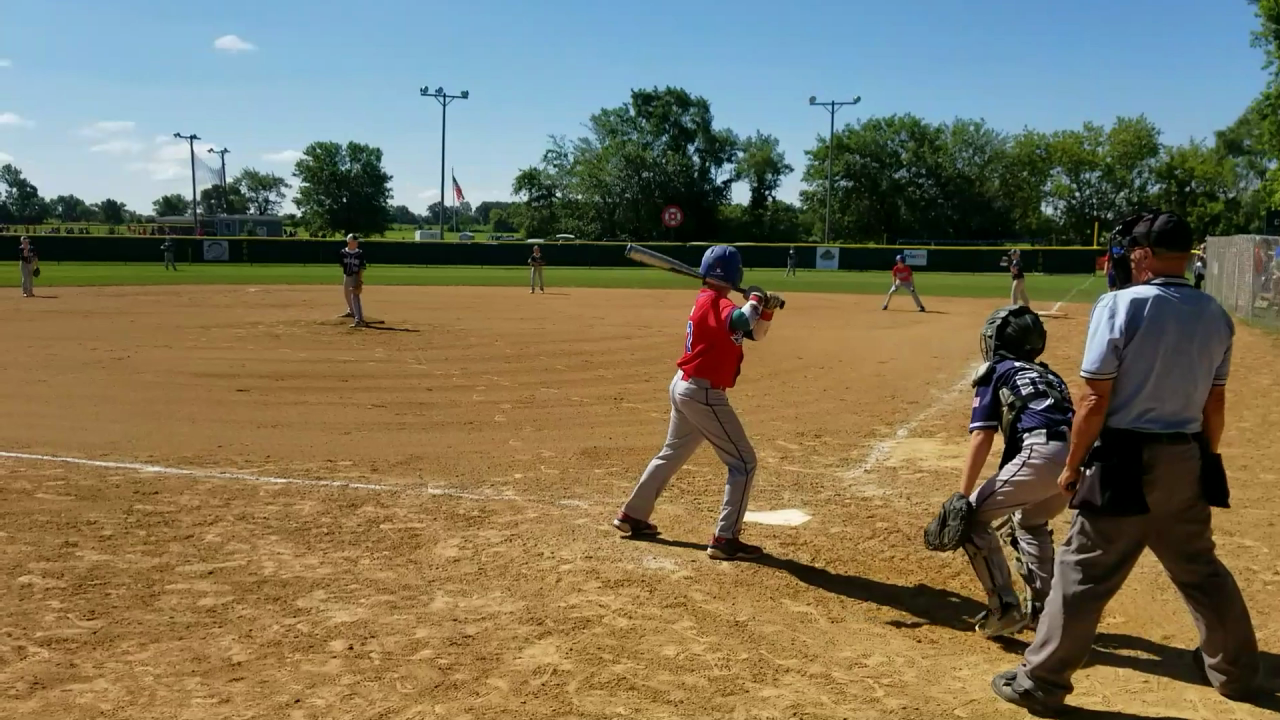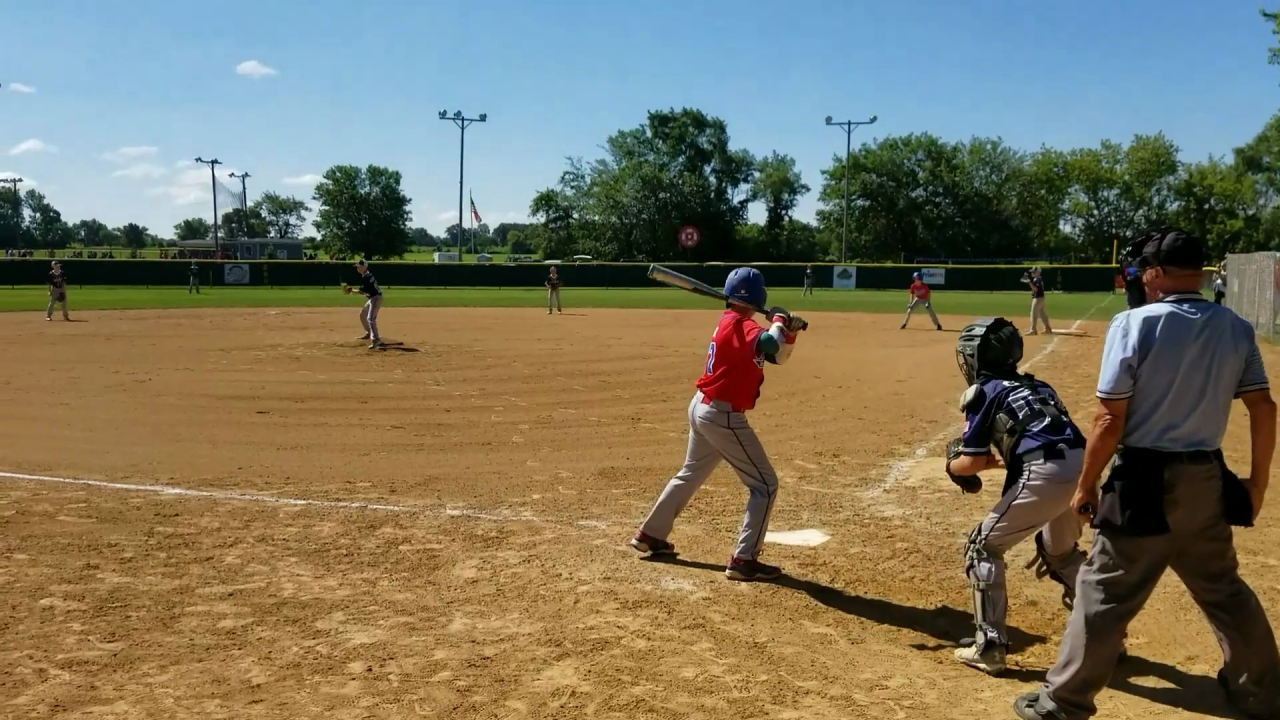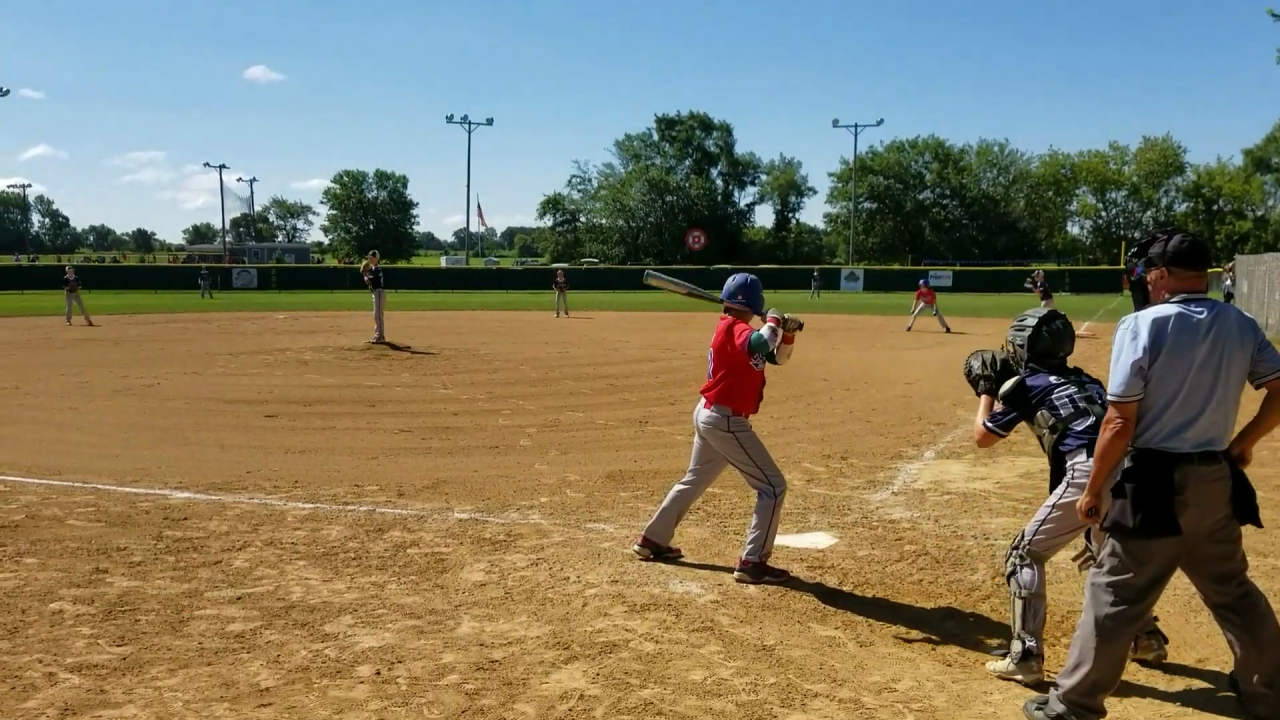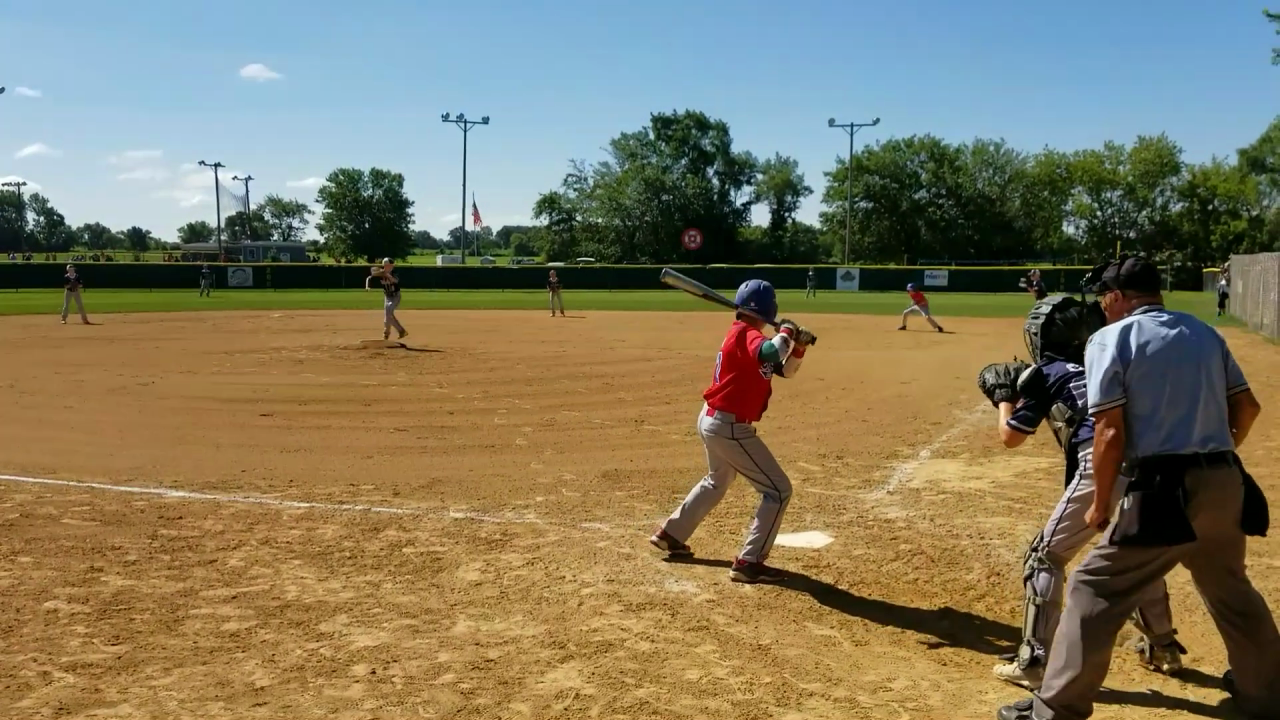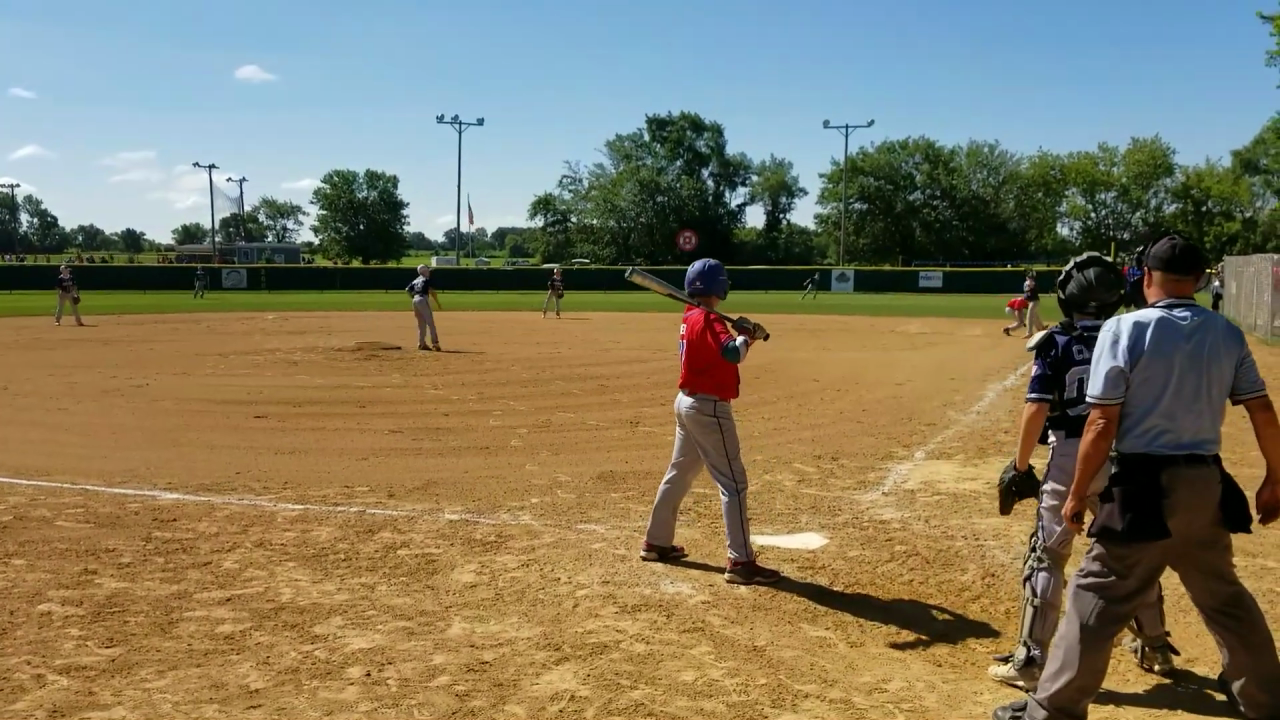
dt=1s
person 1, frame 1
left shoulder: (1120, 304)
right shoulder: (1215, 314)
left elbow: (1096, 399)
right elbow: (1215, 402)
left wrist: (1072, 464)
right wrist: (1202, 459)
left hip: (1126, 463)
right hip: (1188, 461)
left knee: (1083, 574)
right knee: (1202, 570)
left ankle: (1039, 683)
right ankle: (1235, 671)
person 1, frame 2
left shoulder: (1134, 324)
right shoulder: (1235, 328)
left elbow: (1110, 420)
left wrist: (1085, 486)
left hip: (1146, 482)
right hip: (1208, 480)
left knee: (1104, 593)
right knee: (1224, 589)
person 1, frame 3
left shoulder: (1143, 325)
left elbow: (1120, 423)
left wrist: (1093, 489)
left hip: (1154, 483)
right hip: (1217, 480)
left knee: (1113, 595)
right knee: (1232, 590)
person 1, frame 4
left shoulder: (1110, 340)
right shoulder: (1204, 332)
left elbow: (1111, 432)
left wrist: (1100, 503)
left hip: (1164, 490)
right hip: (1226, 484)
left knee: (1094, 592)
right knee: (1232, 593)
person 1, frame 5
left shoulder: (1125, 329)
right shoulder: (1227, 333)
left elbow: (1102, 424)
left wrist: (1077, 493)
left hip: (1144, 487)
right hip: (1207, 484)
left knee: (1095, 599)
right knee: (1225, 596)
person 2, frame 1
left shoulder: (995, 373)
right shoulder: (1049, 376)
left elbow: (981, 437)
left wrist: (961, 496)
left hip: (1042, 453)
left knee: (972, 517)
right knee: (1029, 521)
left ankle: (1004, 609)
right ankle: (1041, 608)
person 2, frame 2
left shoulder: (984, 393)
right shoulder: (1038, 387)
left elbow: (972, 462)
left wrist: (951, 463)
right wrist: (1004, 460)
left hip: (1046, 475)
right hip: (1082, 468)
left knee: (984, 548)
right knee: (1062, 551)
left ankle: (991, 647)
person 2, frame 3
left shoulder: (1025, 386)
right shoulder: (1084, 380)
left elbow: (982, 437)
left wrist: (986, 391)
left hip: (1087, 473)
left knee: (1025, 554)
left ankle: (1025, 657)
right ankle: (1146, 638)
person 2, frame 4
left shoulder: (1043, 374)
left elbow: (1011, 436)
left wrist: (1003, 400)
left knee: (1044, 557)
left ankle: (1034, 661)
right ankle: (1163, 646)
person 2, frame 5
left shoulder: (1055, 343)
left elbow: (1035, 410)
left wrist: (1020, 465)
left hip: (1071, 458)
left knee: (1046, 555)
left ankle: (1029, 661)
right ankle: (1155, 647)
person 3, frame 1
left shoulder: (708, 301)
right shoulder: (715, 302)
left elbow: (754, 333)
right elbow: (741, 322)
left wrist: (766, 309)
right wrist: (755, 299)
left hip: (683, 387)
right hip: (703, 393)
left knee: (672, 454)
right knee: (743, 462)
left ankle: (632, 515)
right ankle: (725, 539)
person 3, frame 2
left shoulder: (731, 323)
right shoulder: (740, 325)
left elbow: (777, 356)
right elbow: (769, 344)
left wrist: (790, 332)
right wrist: (780, 321)
left hip: (702, 408)
right hip: (723, 416)
left knee: (690, 475)
right knee: (765, 484)
left ankle: (650, 534)
right ankle: (744, 560)
person 3, frame 3
left shoulder: (734, 330)
right shoulder: (732, 328)
left elbow: (778, 357)
right elbow: (761, 343)
left wrist: (788, 334)
right wrist: (774, 321)
left hip: (708, 414)
right hip: (726, 421)
left knee: (694, 481)
right knee: (773, 486)
left ankle: (652, 540)
right ankle: (752, 562)
person 3, frame 4
left shoulder: (744, 335)
right shoulder: (746, 335)
left elbow: (785, 370)
right elbow: (770, 354)
left wrist: (798, 347)
right wrist: (787, 333)
left hip: (712, 419)
right hip: (729, 427)
left knee: (717, 482)
right knee: (778, 490)
left ankle: (670, 534)
right ankle: (749, 563)
person 3, frame 5
left shoulder: (690, 318)
right shoulder: (708, 320)
left elbow: (720, 352)
right elbow: (732, 353)
left wrist: (747, 336)
right wrist: (745, 334)
left hip: (687, 402)
right hip: (709, 408)
left knee: (679, 474)
right knee: (733, 483)
left ankle: (656, 542)
right ankle: (740, 562)
